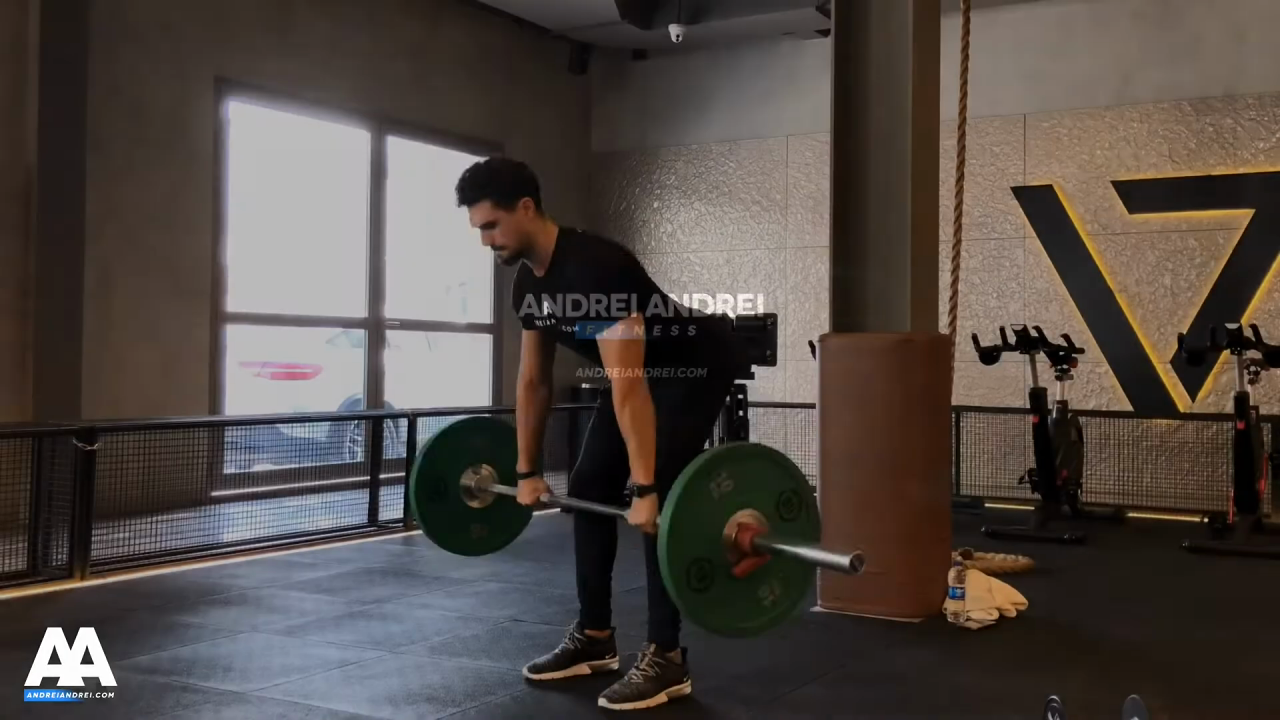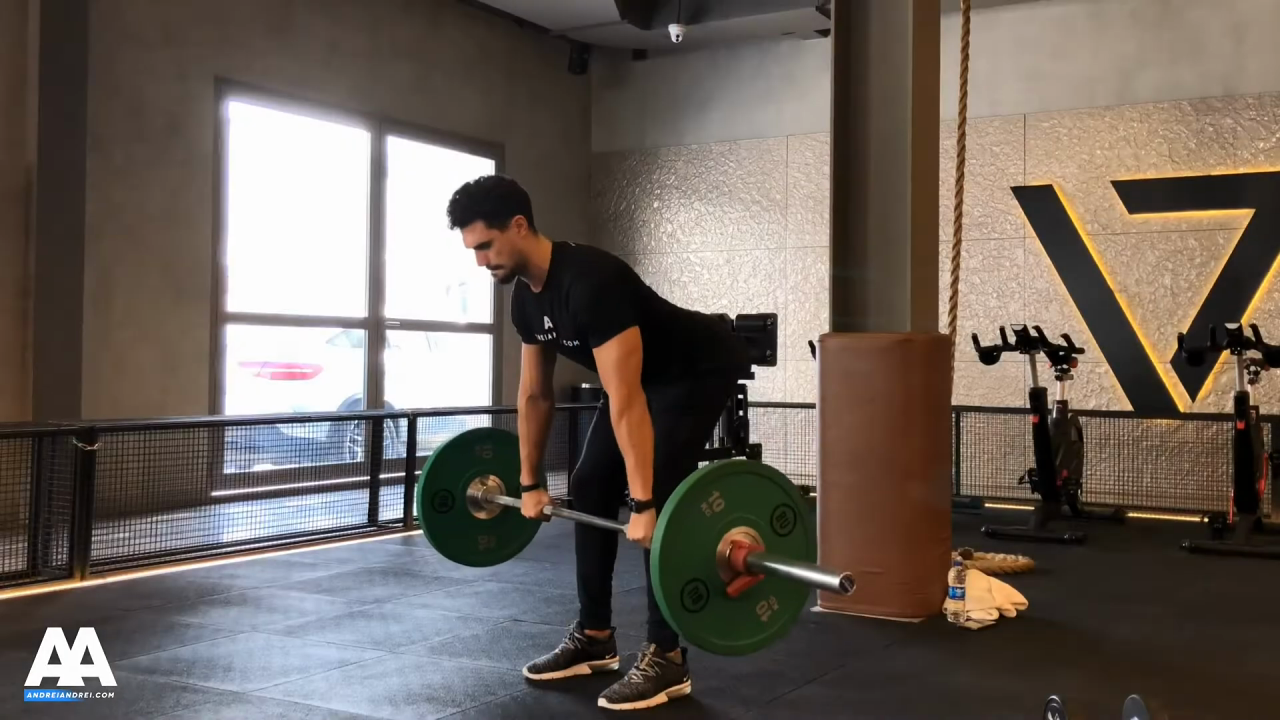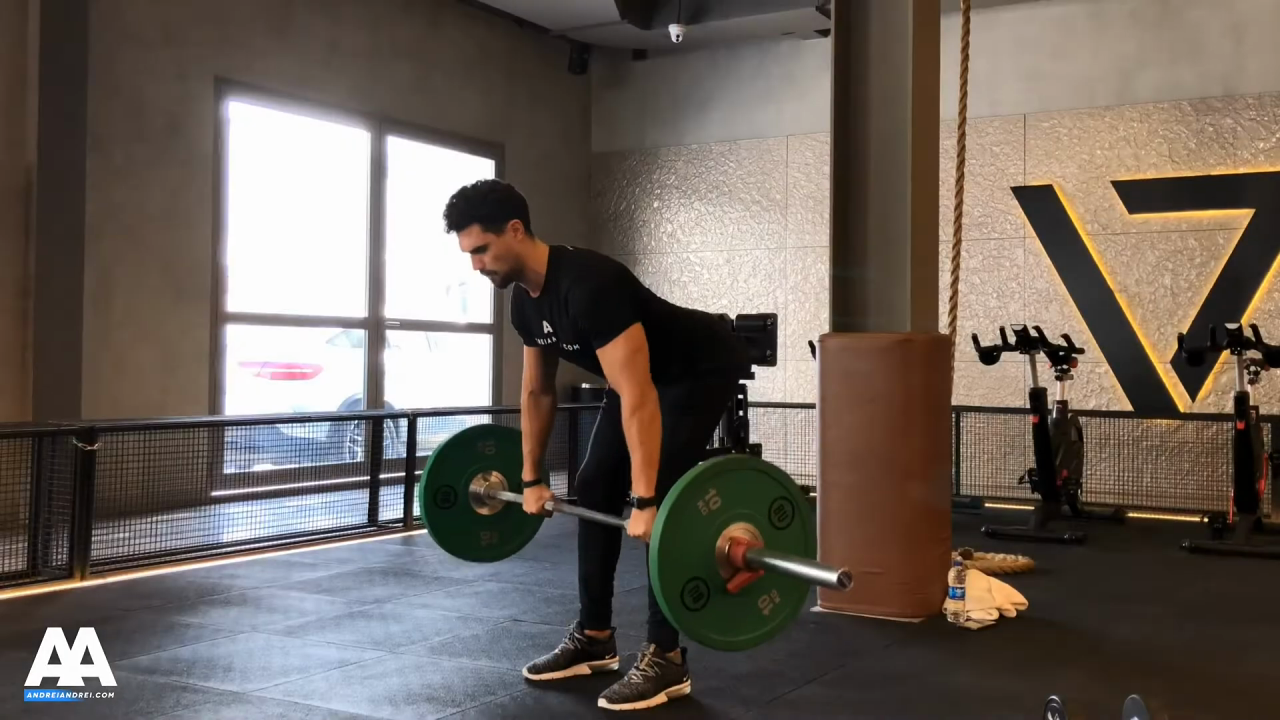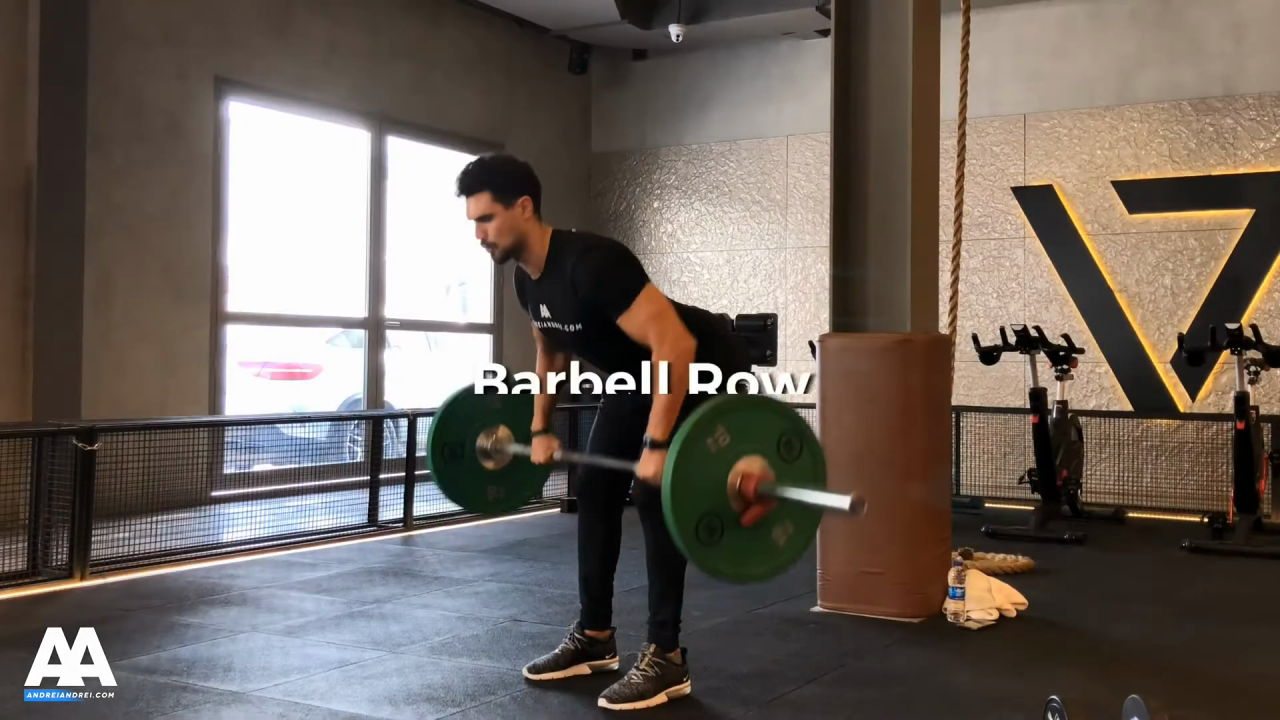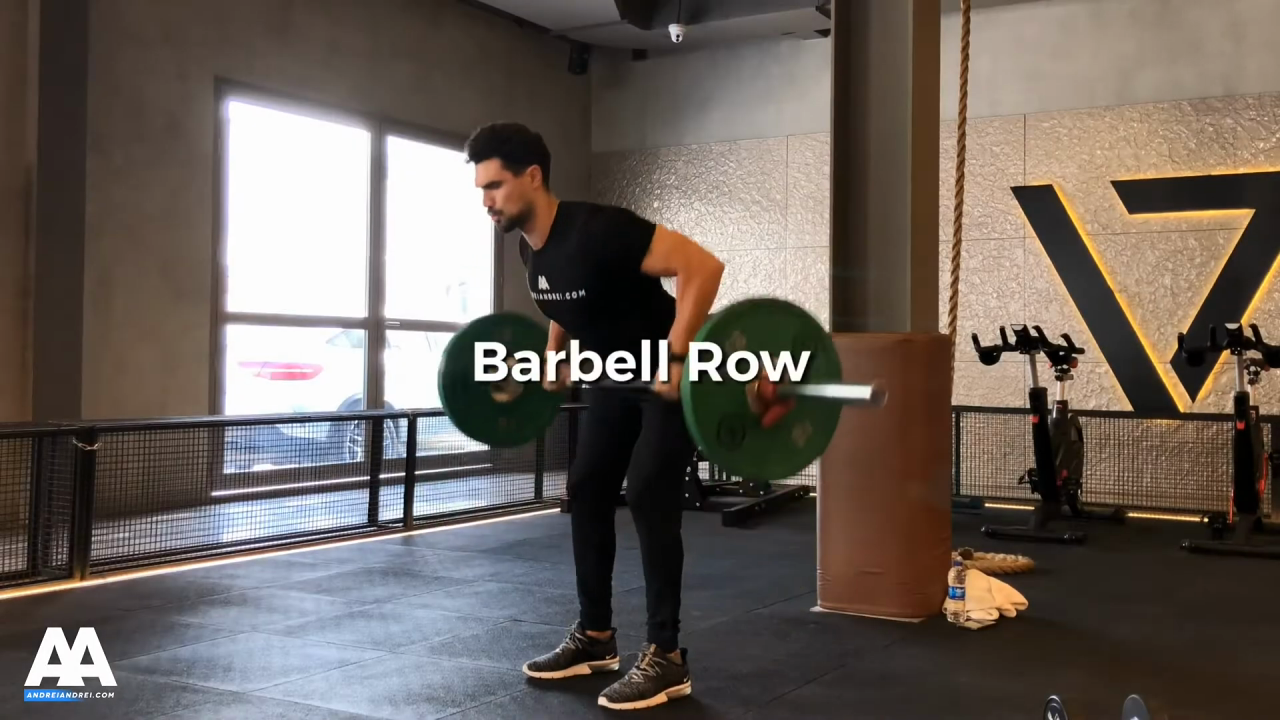
dt=0.2s
person 1, frame 1
left shoulder: (595, 267)
right shoulder: (527, 285)
left elbow: (629, 382)
right elbow: (533, 380)
left wrist: (644, 489)
right wrist: (527, 469)
left hip: (696, 366)
right hip: (639, 371)
left knee: (657, 495)
right knee: (588, 487)
left ankle: (665, 657)
right ankle: (594, 636)
person 1, frame 2
left shoulder: (591, 282)
right shoulder: (526, 300)
left elbow: (626, 404)
right elbow: (534, 394)
left wrist: (643, 505)
right wrist: (530, 482)
left hip: (699, 370)
right hip: (645, 372)
left knee: (658, 493)
right knee: (589, 487)
left ankle: (665, 658)
right ankle: (594, 636)
person 1, frame 3
left shoulder: (590, 285)
right shoulder: (525, 303)
left elbow: (639, 400)
right elbow: (537, 394)
left wrist: (645, 505)
right wrist: (532, 479)
left hip: (700, 369)
right hip: (642, 372)
left knee: (657, 503)
right knee: (594, 488)
left ankle: (665, 658)
right ankle: (594, 637)
person 1, frame 4
left shoulder: (590, 265)
right shoulder: (527, 280)
left elbow: (674, 347)
right elbow: (550, 354)
left wrist: (659, 447)
right wrist: (541, 429)
left hip: (695, 369)
right hip: (631, 372)
left knee: (653, 495)
right knee: (592, 488)
left ankle: (666, 658)
right ankle: (594, 636)
person 1, frame 5
left shoulder: (596, 230)
right shoulder: (532, 247)
left elbow: (701, 267)
left wrist: (676, 355)
right wrist: (555, 353)
left hip: (673, 370)
left knee: (649, 494)
right knee: (586, 489)
left ankle: (665, 658)
right ankle: (594, 636)
